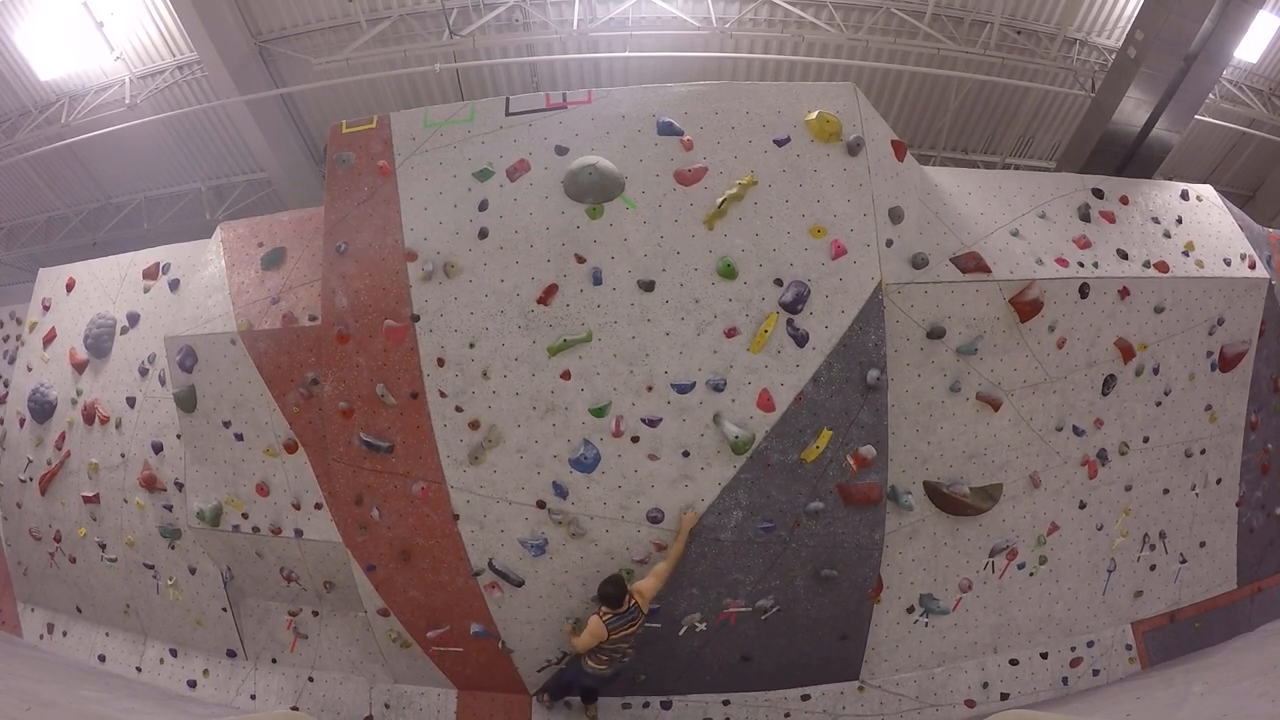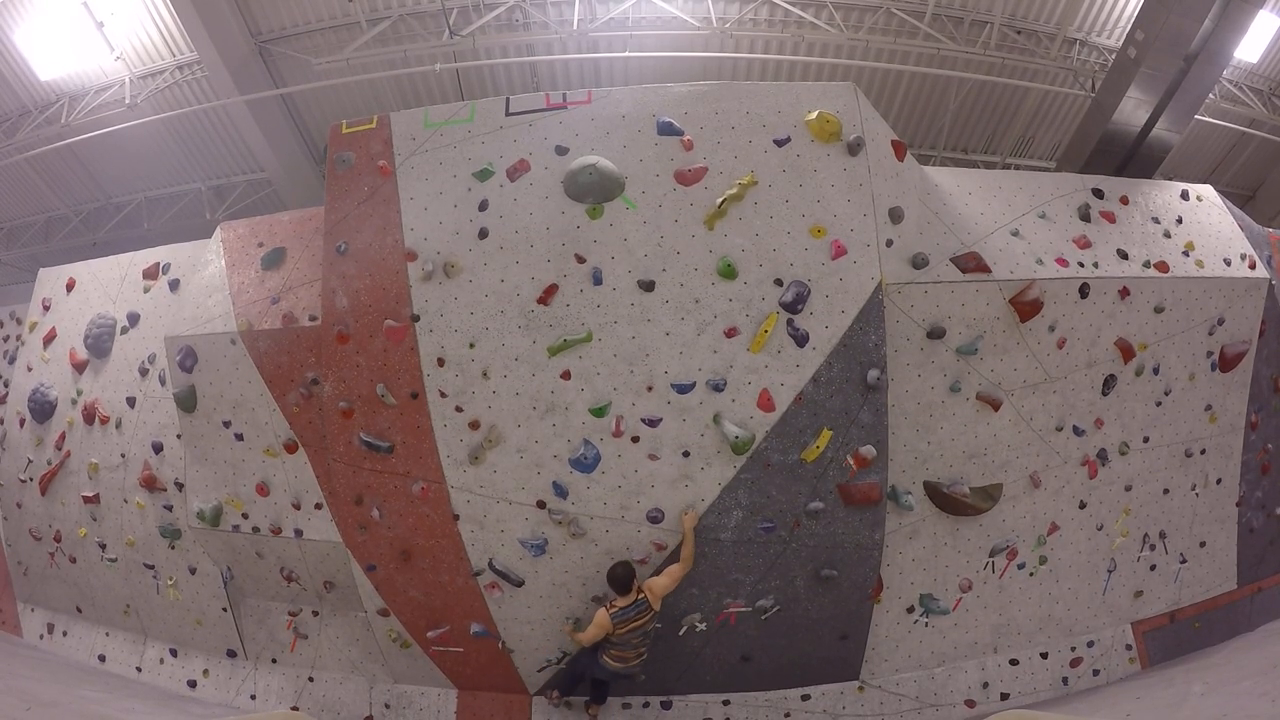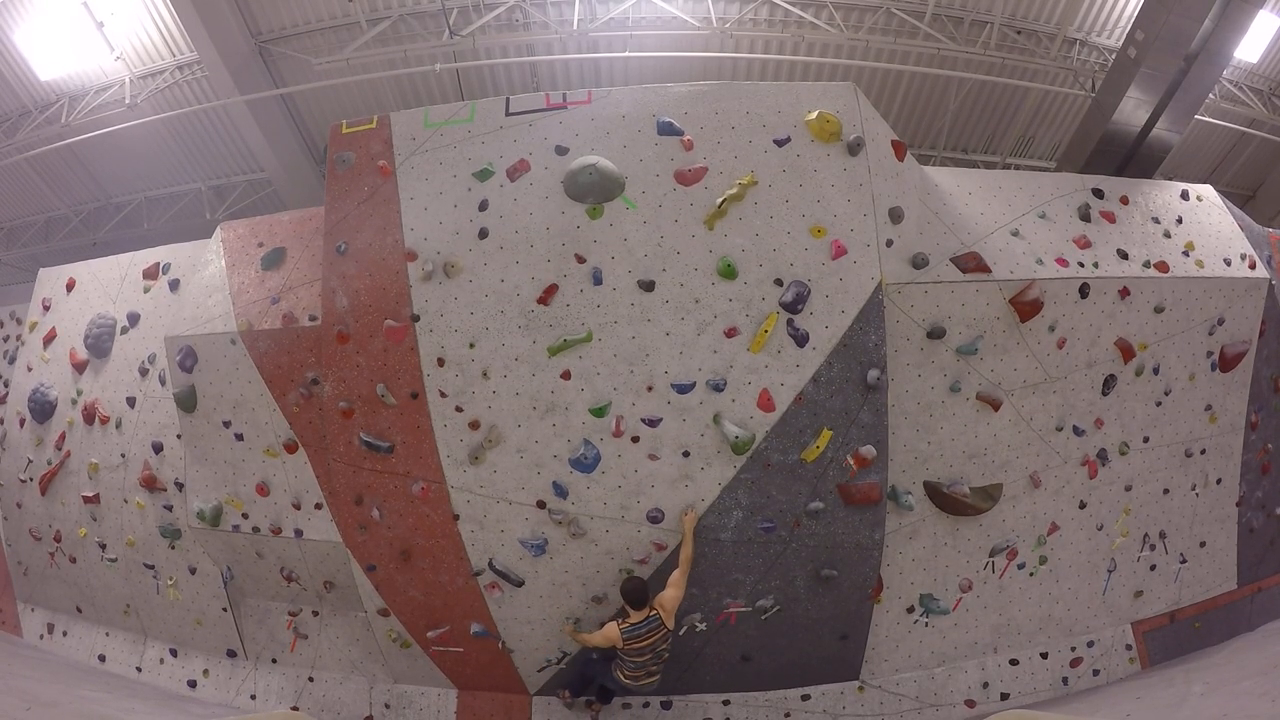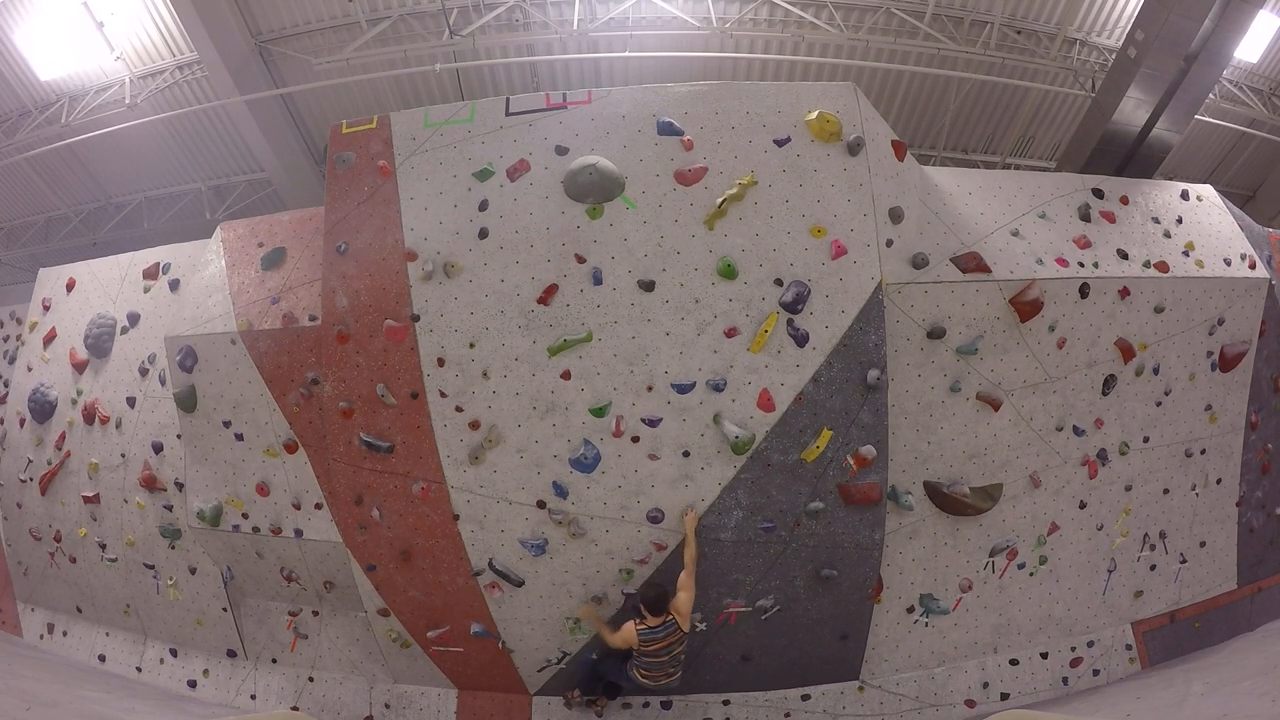
dt=0.4s
person 1, frame 1
left shoulder: (598, 623)
right shoulder: (640, 597)
left elbow: (579, 646)
right elbow: (669, 562)
left wrist: (570, 633)
right wrist: (685, 527)
left hip: (595, 670)
right hip: (618, 665)
left knee: (568, 675)
left ankle: (548, 696)
right ankle: (590, 707)
person 1, frame 2
left shoulder: (606, 615)
right shoulder: (651, 594)
left elbow: (585, 640)
right elbow: (685, 564)
left wrist: (571, 632)
right wrist: (688, 527)
left hip: (613, 666)
right hip: (636, 663)
left knee: (579, 662)
left ankle: (558, 694)
right ankle: (594, 706)
person 1, frame 3
left shoulder: (615, 630)
right shoulder: (664, 611)
left elbow: (589, 641)
right elbow: (684, 567)
left wrist: (572, 632)
right wrist: (688, 528)
left hip: (627, 683)
right hip: (652, 681)
left knee: (588, 663)
left ankle: (570, 694)
person 1, frame 4
left shoulder: (633, 631)
right shoulder: (680, 615)
left elbow: (613, 641)
right elbow: (689, 568)
left wrist: (592, 617)
right wrist: (689, 529)
left hip: (642, 681)
right hip: (671, 680)
left knee: (600, 664)
right knee: (620, 660)
left ankle: (579, 693)
right ankle: (602, 701)
